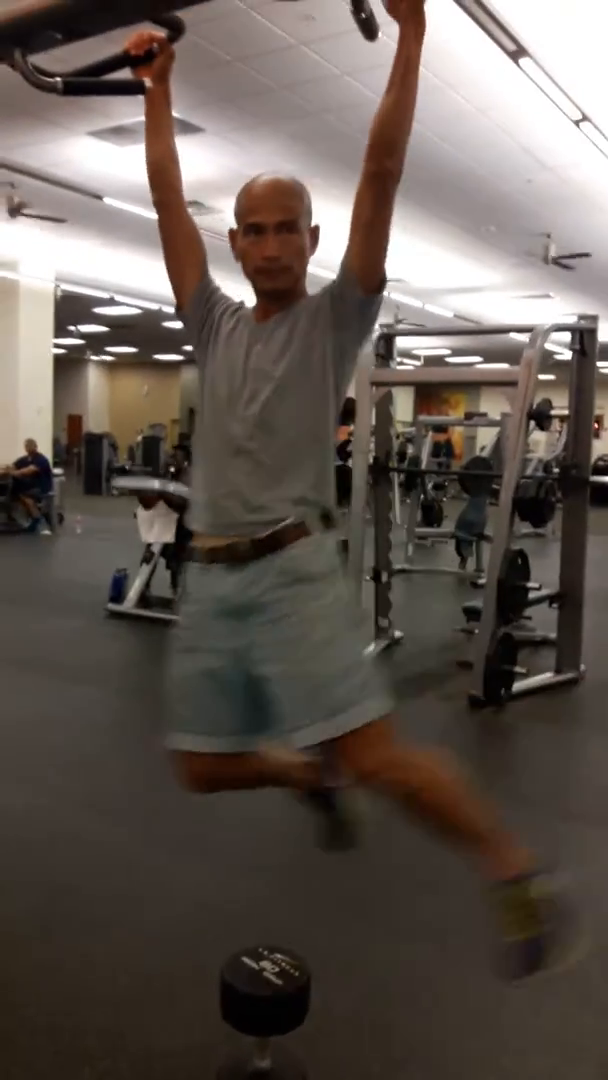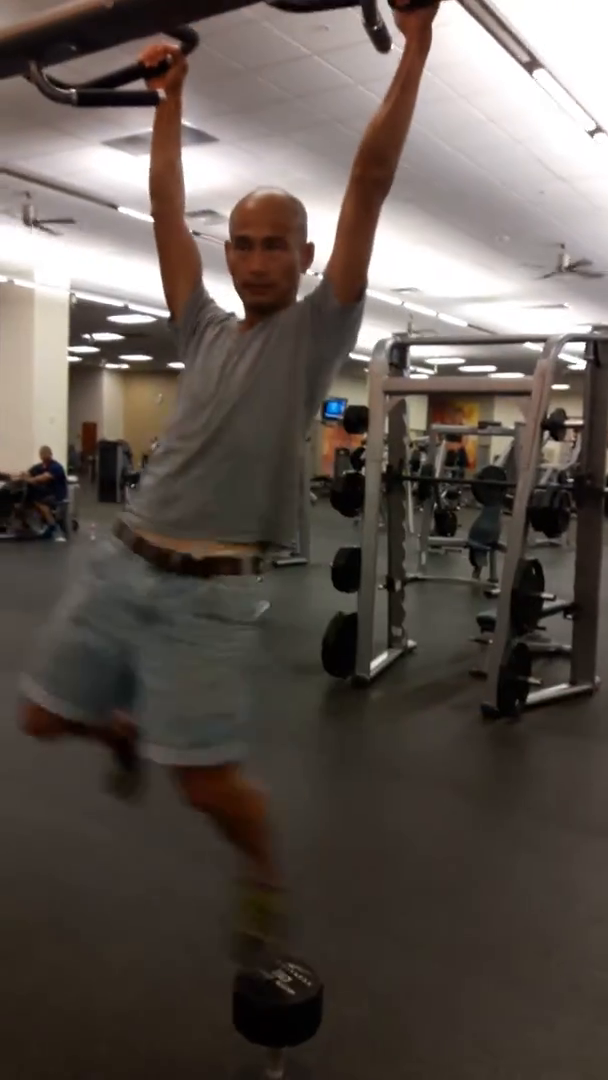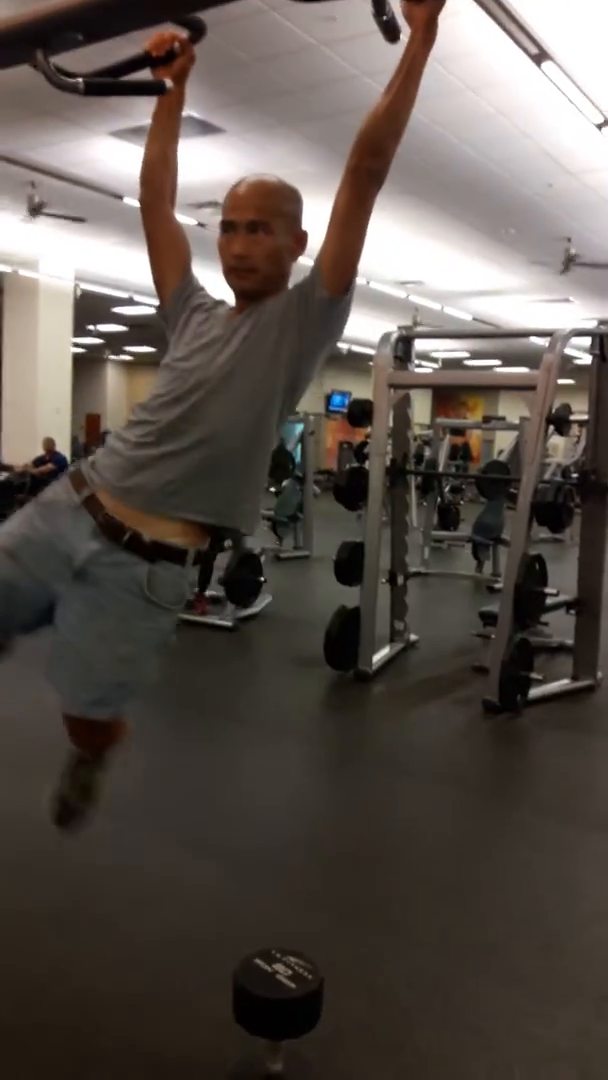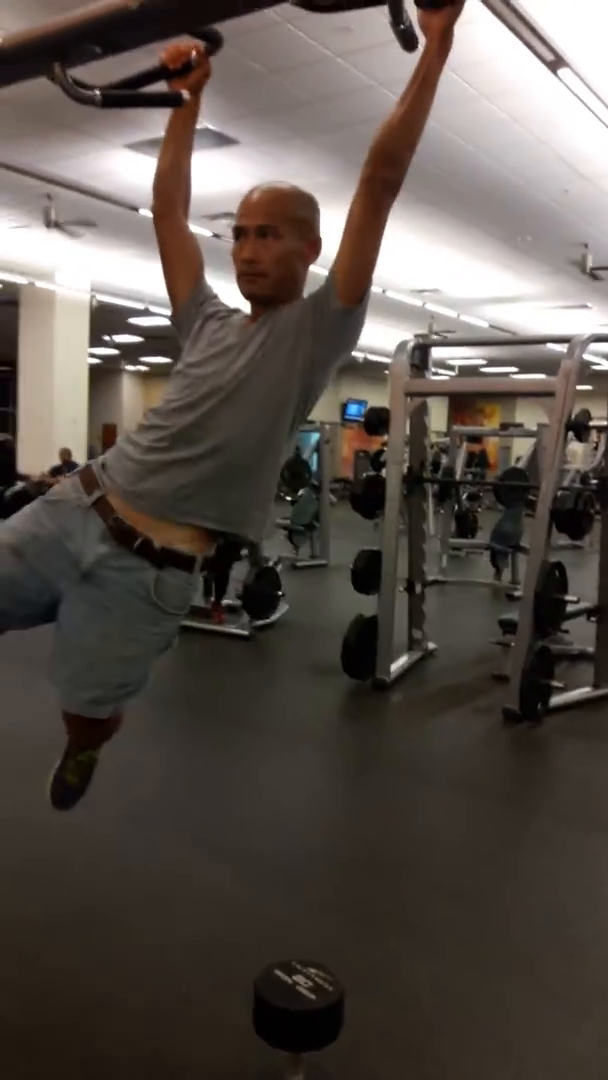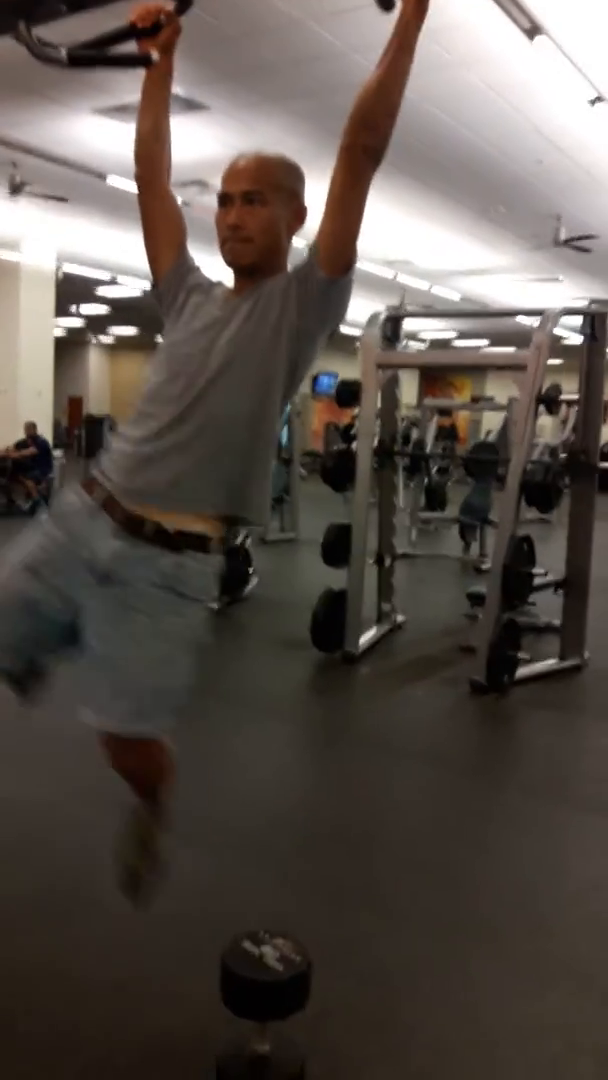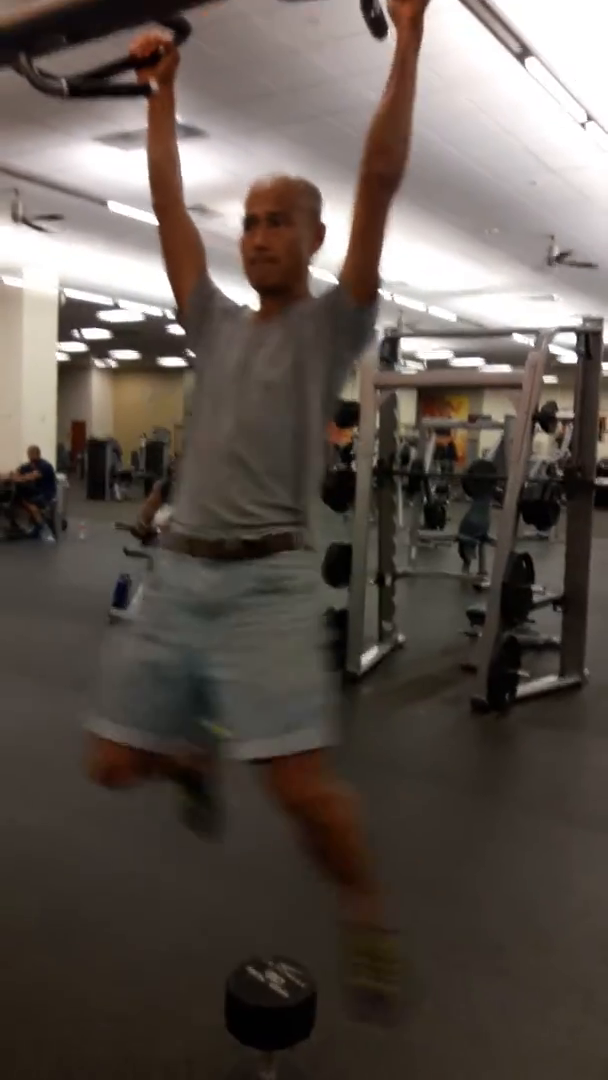
dt=0.2s
person 1, frame 1
left shoulder: (333, 317)
right shoulder: (216, 325)
left elbow: (381, 176)
right elbow: (169, 205)
right wrist: (157, 91)
left hip: (292, 574)
right hip: (211, 579)
left knee: (370, 753)
right knee: (199, 766)
left ankle: (515, 874)
right ankle: (307, 772)
person 1, frame 2
left shoulder: (317, 329)
right shoulder: (206, 331)
left elbow: (369, 186)
right elbow: (168, 214)
right wrist: (169, 102)
left hip: (210, 591)
right hip: (122, 566)
left knee: (208, 781)
right knee: (44, 718)
left ankle: (263, 877)
right ankle: (129, 729)
person 1, frame 3
left shoulder: (307, 320)
right shoulder: (192, 315)
left elbow: (363, 175)
right elbow: (156, 203)
right wrist: (173, 91)
left hip: (141, 563)
left knee: (92, 719)
left ankle: (87, 767)
person 1, frame 4
left shoulder: (322, 325)
right shoulder: (207, 323)
left elbow: (380, 182)
right elbow: (167, 211)
right wrist: (189, 100)
left hip: (146, 566)
right hip: (73, 513)
left knee: (88, 712)
left ankle: (82, 749)
person 1, frame 5
left shoulder: (304, 299)
right shoulder: (189, 298)
left elbow: (359, 156)
right elbow: (151, 185)
left hip: (166, 560)
right hip: (83, 523)
left knee: (129, 742)
left ankle: (150, 812)
person 1, frame 6
left shoulder: (331, 322)
right shoulder: (217, 326)
left elbow: (378, 181)
right elbow: (170, 212)
right wrist: (161, 95)
left hip: (267, 585)
right hip: (179, 575)
left knee: (301, 781)
right knee: (111, 764)
left ankle: (365, 913)
right ankle: (189, 753)
